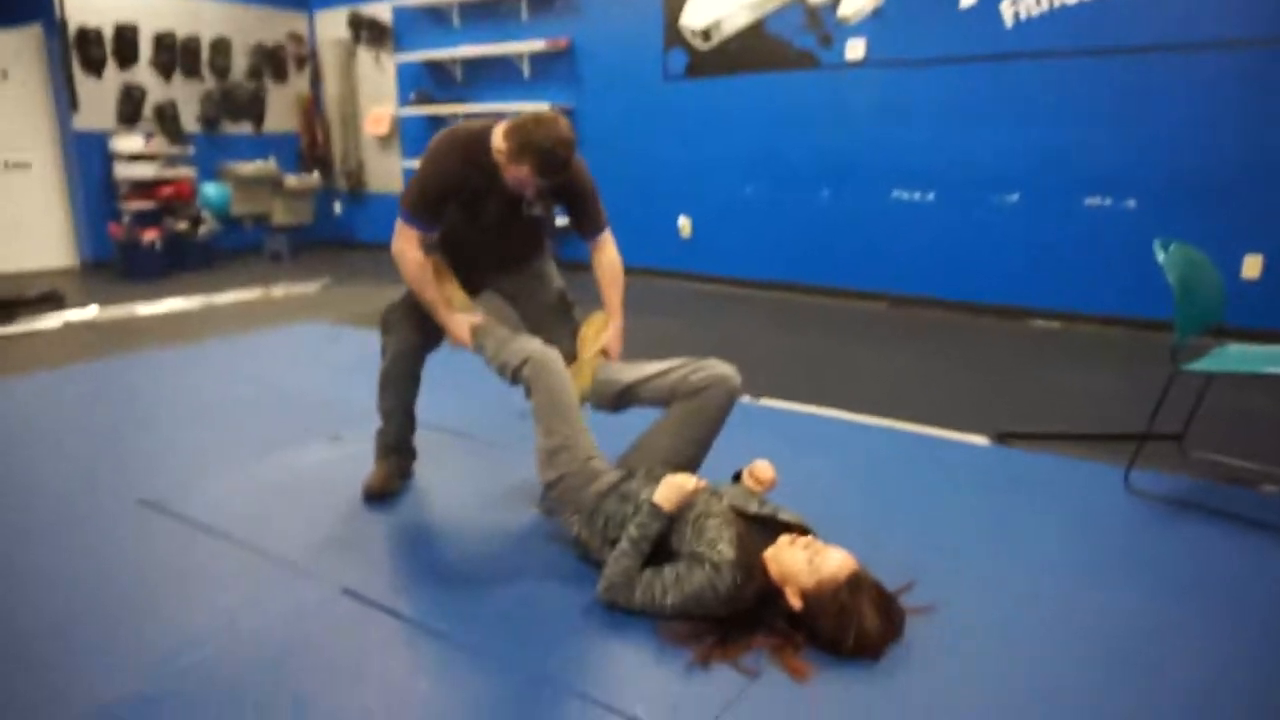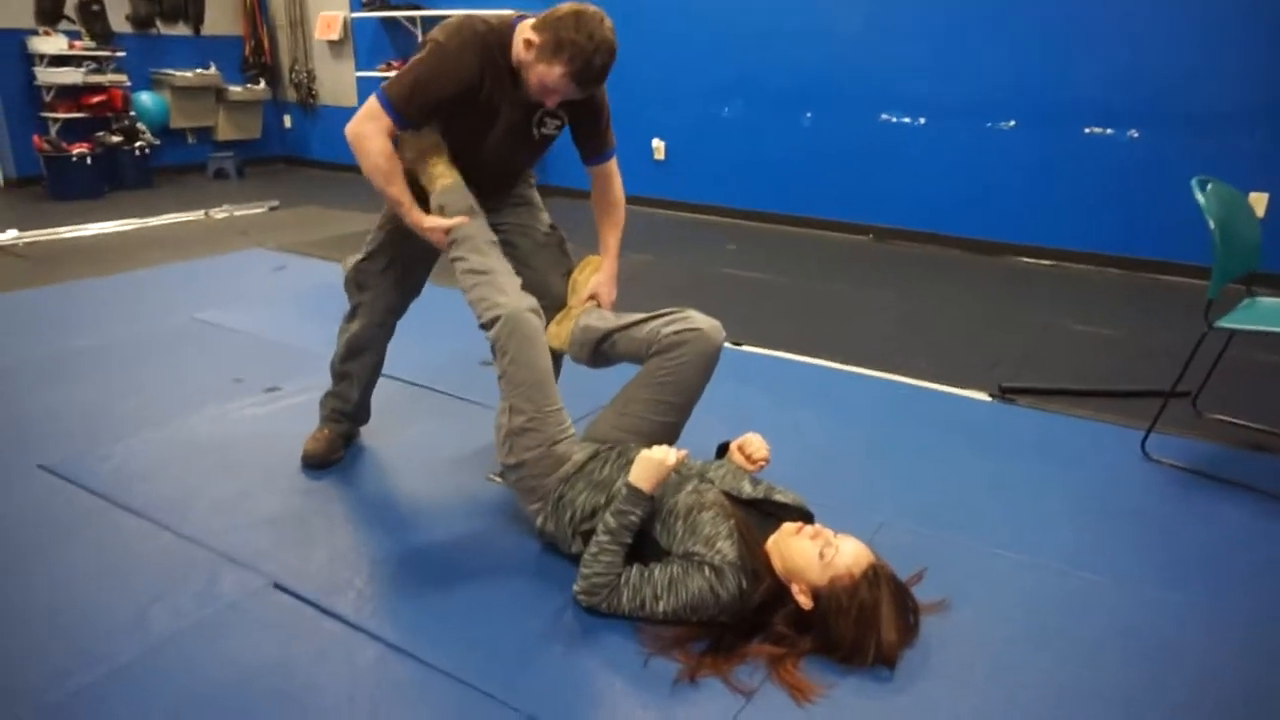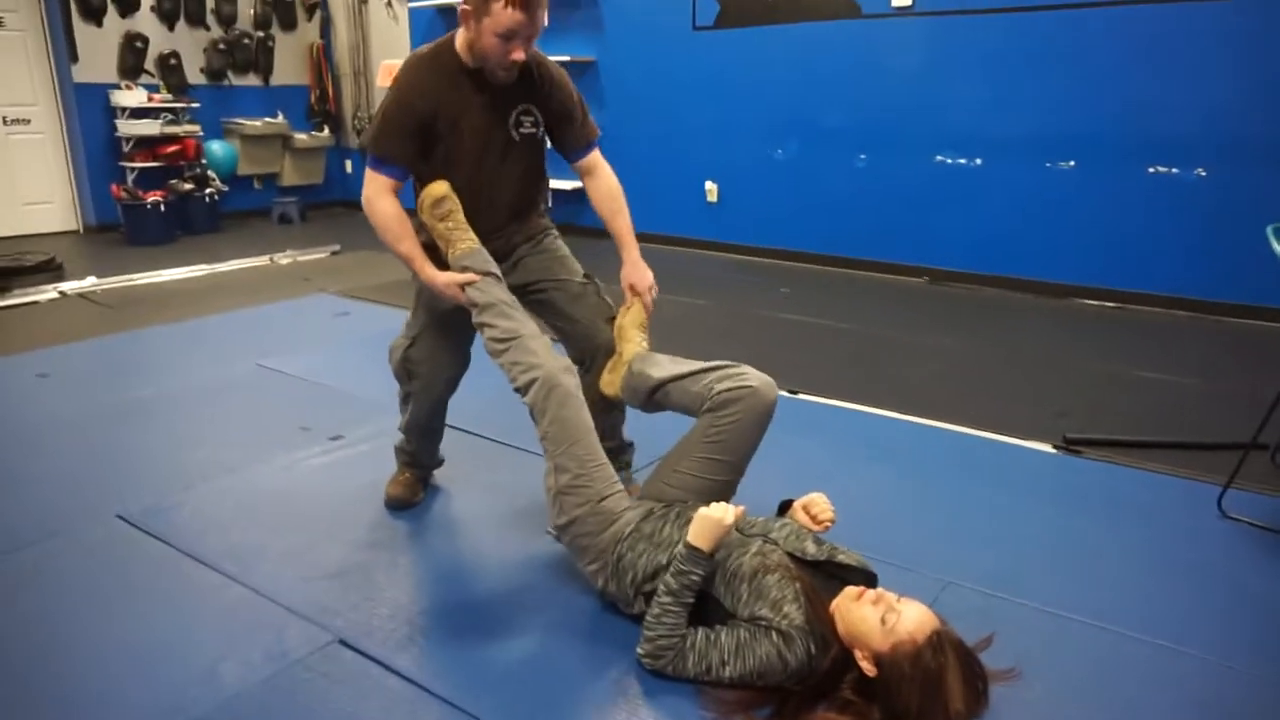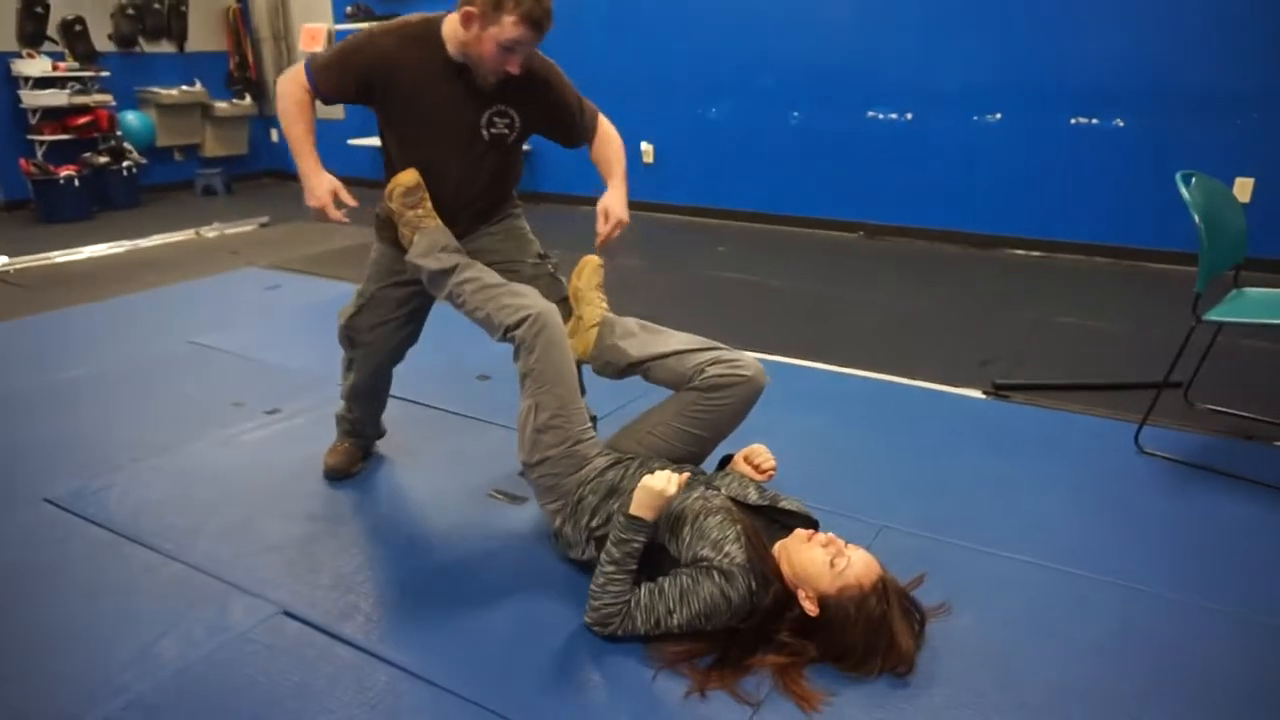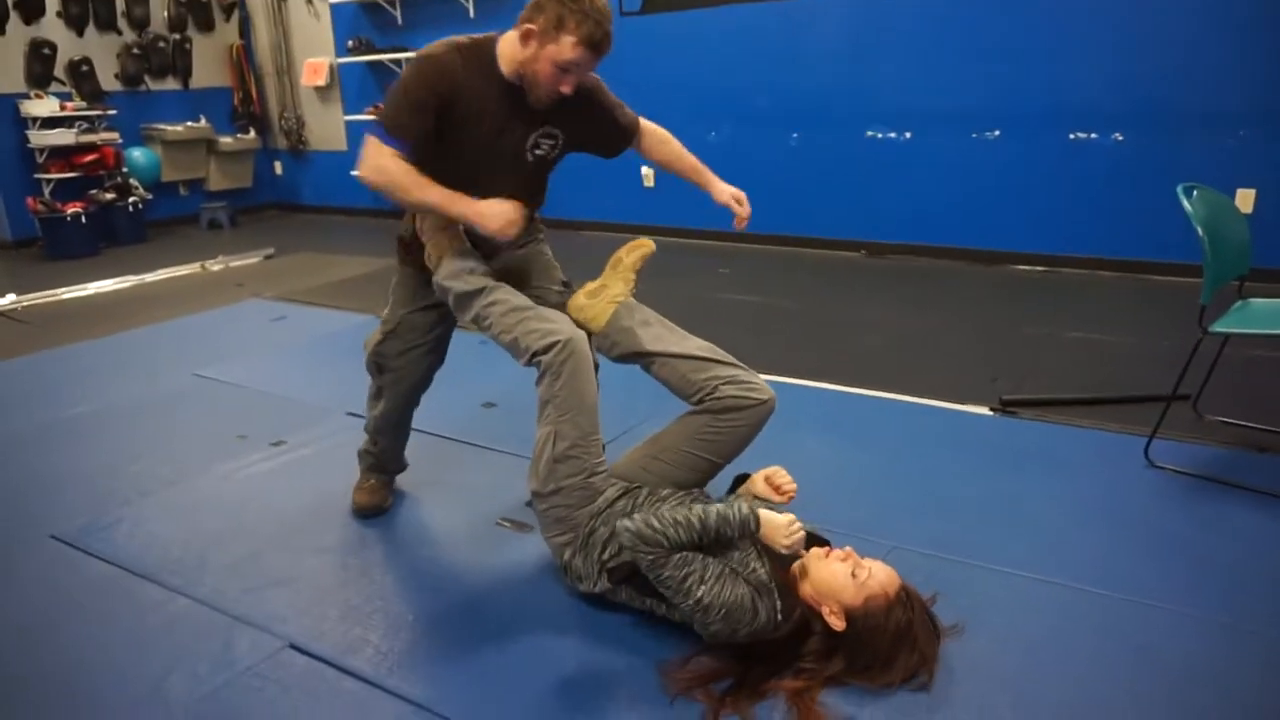
dt=1s
person 1, frame 1
left shoulder: (724, 581)
right shoulder: (790, 527)
left elbow: (615, 590)
left wrist: (659, 506)
right wrist: (746, 481)
left hip: (599, 511)
right hip: (635, 484)
left knee: (540, 361)
left ankle: (472, 323)
right ankle: (596, 377)
person 1, frame 2
left shoulder: (721, 583)
right shoulder: (782, 514)
left elbow: (596, 589)
left wrist: (637, 490)
right wrist: (736, 462)
left hip: (564, 489)
right hip: (605, 456)
left knee: (514, 315)
right knee: (698, 334)
left ankle: (449, 191)
right ankle: (579, 327)
person 1, frame 3
left shoulder: (787, 648)
right shoulder: (850, 576)
left elbow: (659, 653)
left wrist: (694, 550)
right wrist: (794, 513)
left hip: (621, 548)
right hip: (667, 517)
left knee: (551, 381)
right knee: (749, 391)
left ankle: (468, 254)
right ankle: (632, 371)
person 1, frame 4
left shoulder: (732, 588)
right shoulder: (791, 525)
left elbow: (607, 615)
left wrist: (639, 516)
right wrist: (736, 466)
left hip: (585, 498)
right hip: (628, 468)
left knee: (537, 319)
right knee: (738, 375)
left ankle: (429, 243)
right ankle: (595, 332)
person 1, frame 5
left shoulder: (754, 612)
right shoulder: (800, 555)
left elbow: (642, 533)
left wrist: (747, 510)
right wrist: (750, 490)
left hip: (591, 535)
right hip: (629, 496)
left knee: (562, 340)
right knee: (747, 395)
left ankle: (455, 266)
right ankle: (609, 312)
person 2, frame 1
left shoulder: (567, 169)
right shoulder: (453, 152)
left elbow: (602, 245)
right elbow: (406, 245)
left wrist: (614, 323)
right wrist: (447, 319)
left hip: (524, 261)
right hip: (456, 257)
left knee: (564, 353)
right knee: (402, 344)
right ankle: (394, 458)
person 2, frame 2
left shoulder: (579, 86)
right shoulder: (462, 46)
left elbow: (605, 176)
right elbow: (364, 129)
left wrist: (607, 267)
right wrist: (413, 216)
left hip: (506, 193)
right hip: (430, 192)
left knee: (556, 298)
right knee: (374, 301)
right ankle: (339, 418)
person 2, frame 3
left shoulder: (544, 79)
right shoulder: (421, 82)
left elbow: (593, 169)
right elbow: (378, 193)
left wrist: (631, 256)
right wrist: (426, 272)
left hip: (530, 241)
left knee: (605, 343)
right knee: (426, 372)
left ankle: (613, 467)
right ankle: (414, 463)
person 2, frame 4
left shoulder: (535, 76)
right shoulder: (393, 48)
left elbow: (598, 131)
right elbow: (295, 86)
left wrist: (616, 189)
right wrist: (312, 172)
left hip: (491, 224)
right knee: (368, 341)
right ankle: (356, 434)
person 2, frame 5
left shoulder: (578, 94)
right shoulder: (444, 69)
left elbow: (642, 133)
right elbow: (375, 164)
left wrist: (713, 184)
right wrist: (470, 209)
left hip: (514, 245)
right knee: (397, 367)
right ankle: (378, 467)
